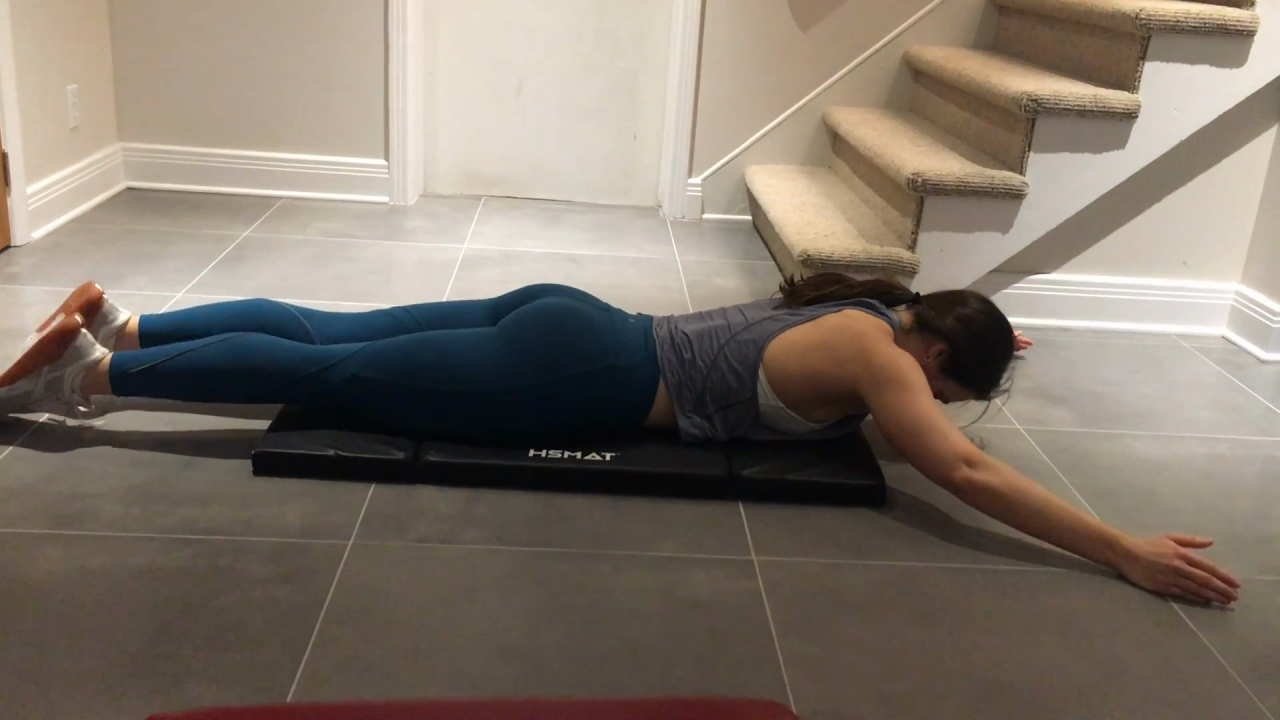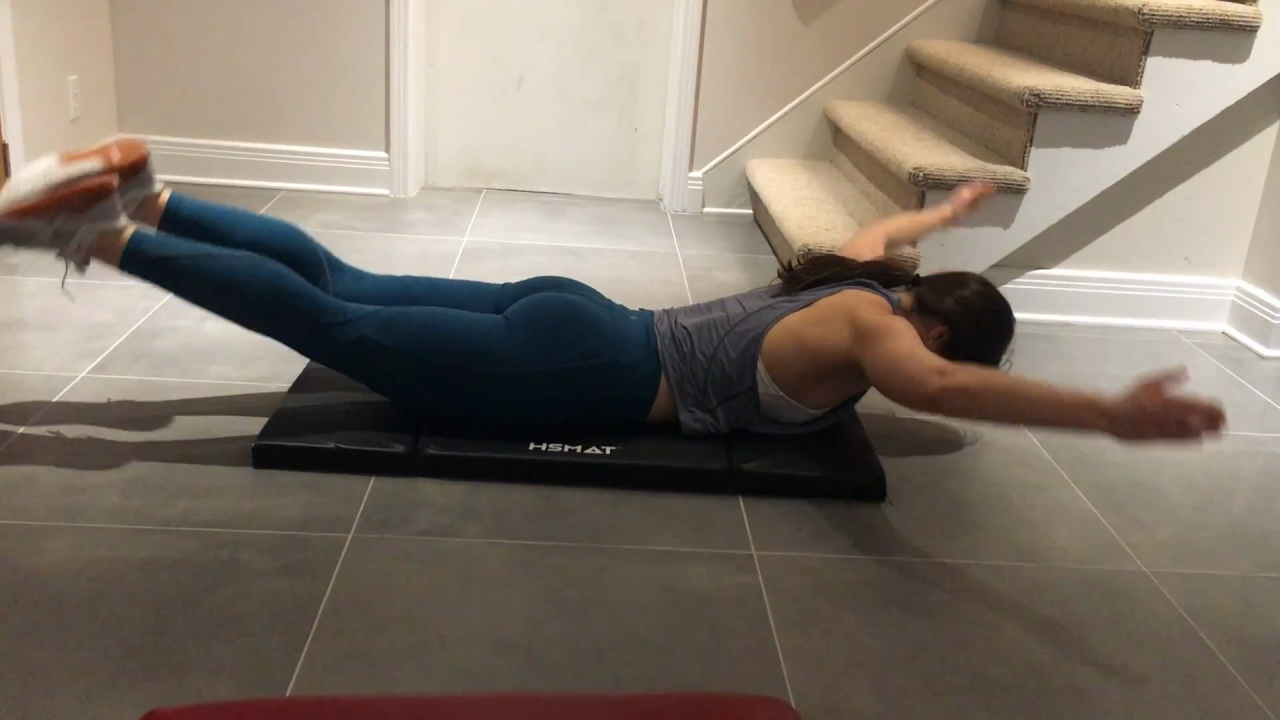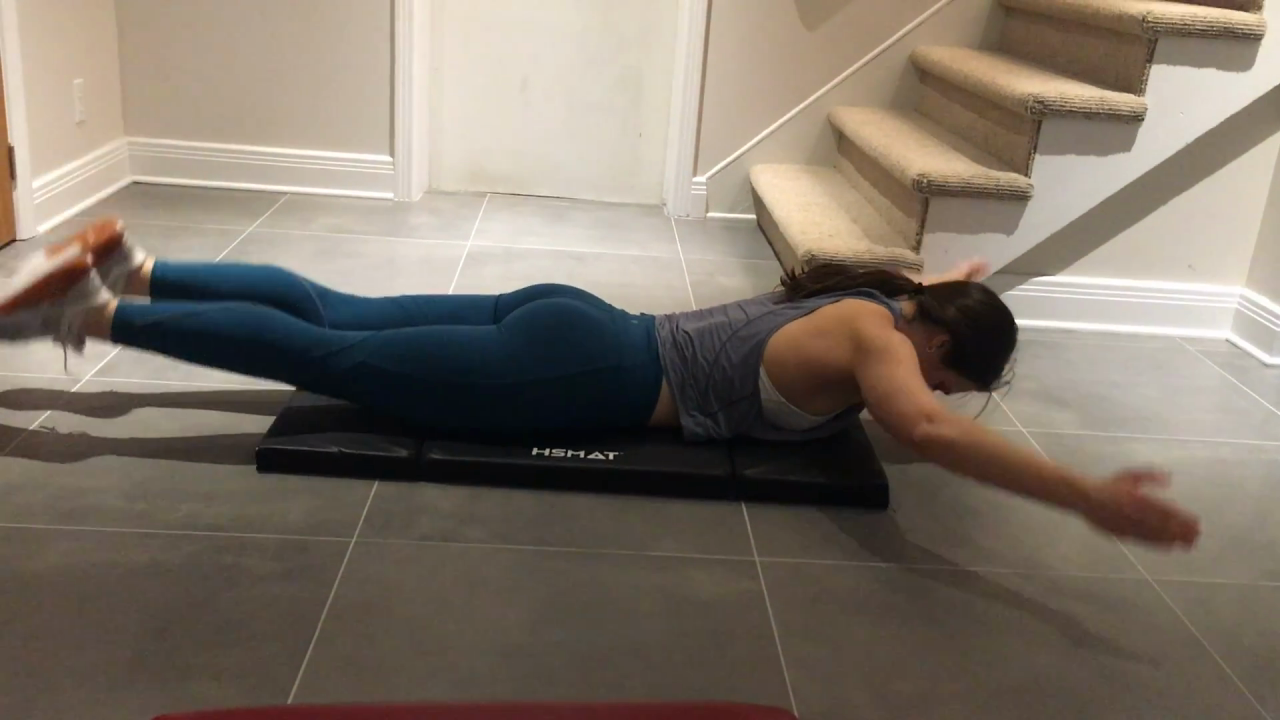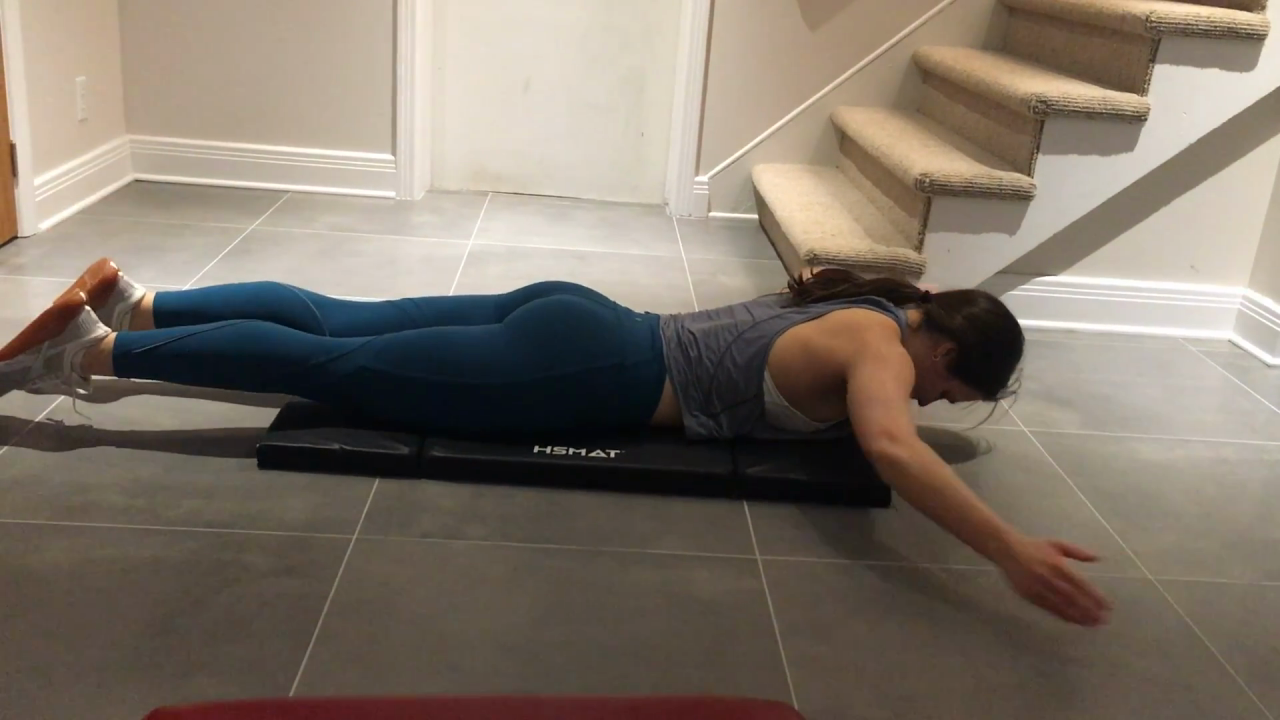
dt=0.4s
person 1, frame 1
left shoulder: (870, 309)
right shoulder: (876, 357)
right elbow: (967, 472)
left wrist: (979, 332)
right wrist: (1127, 553)
left hip: (564, 323)
right hip: (572, 375)
left knee: (329, 334)
right knee: (331, 374)
left ankle: (116, 326)
person 1, frame 2
left shoulder: (853, 279)
right shoulder: (868, 326)
left elbow: (893, 233)
right elbow: (931, 385)
left wrist: (955, 205)
right wrist: (1109, 413)
left hip: (562, 322)
right hip: (573, 370)
left knee: (333, 289)
right knee: (330, 331)
left ankle: (144, 195)
right ankle: (105, 236)
person 1, frame 3
left shoulder: (867, 297)
right shoulder: (877, 344)
right elbow: (921, 432)
left wrist: (944, 282)
right wrist: (1088, 497)
left hip: (567, 329)
right hip: (579, 381)
left knee: (337, 318)
right knee: (331, 359)
left ankle: (131, 271)
right ankle: (96, 310)
person 1, frame 4
left shoulder: (855, 303)
right shoulder: (884, 347)
right elbow: (892, 450)
right wrist: (1011, 551)
left hip: (573, 320)
right hip: (581, 373)
left knee: (337, 323)
right knee: (336, 367)
left ankle: (134, 303)
right ankle: (98, 348)
